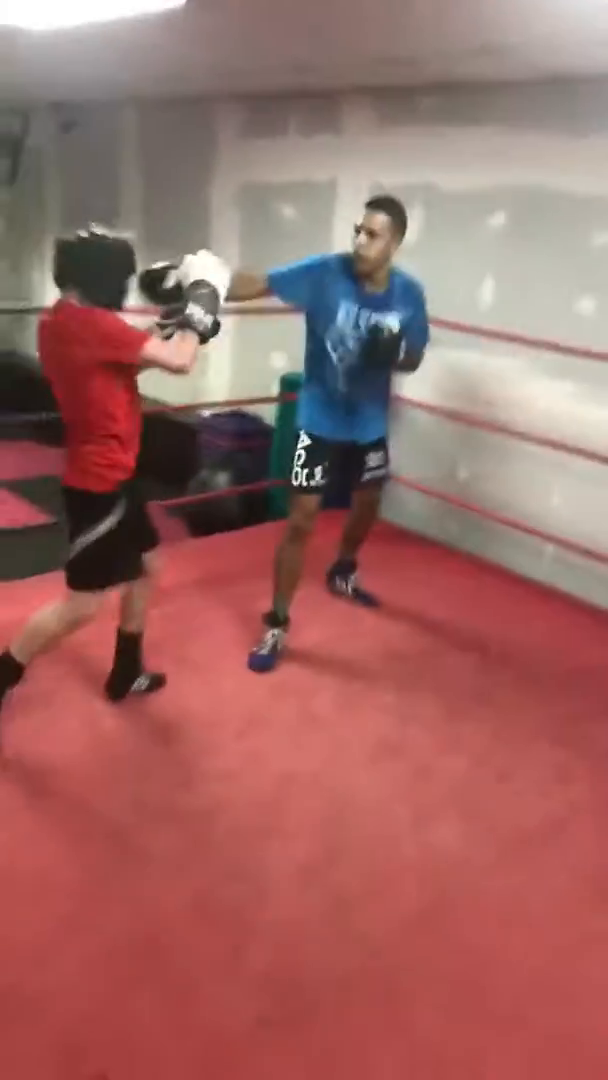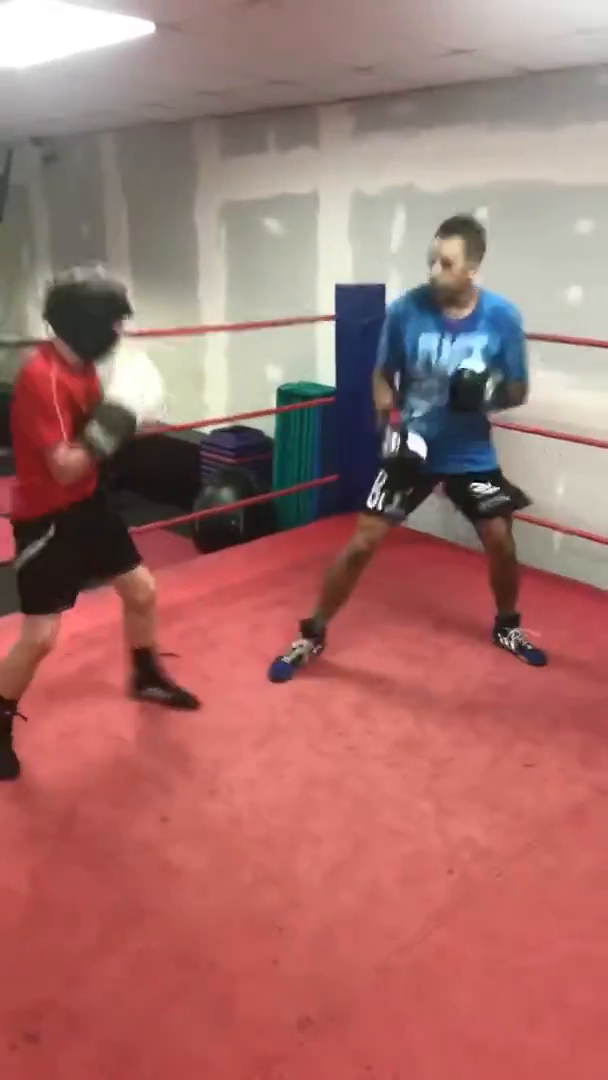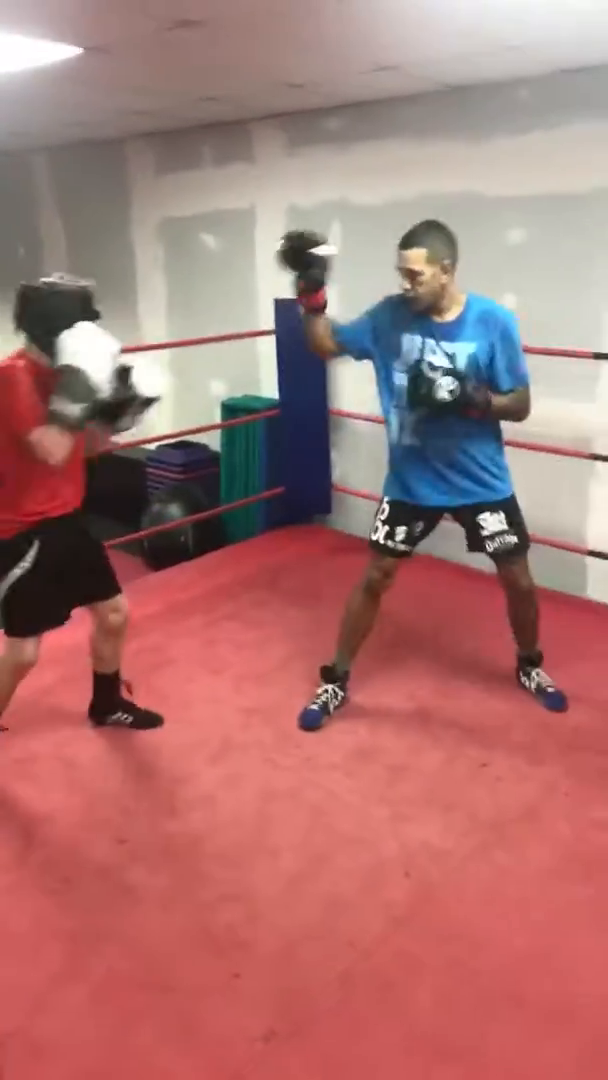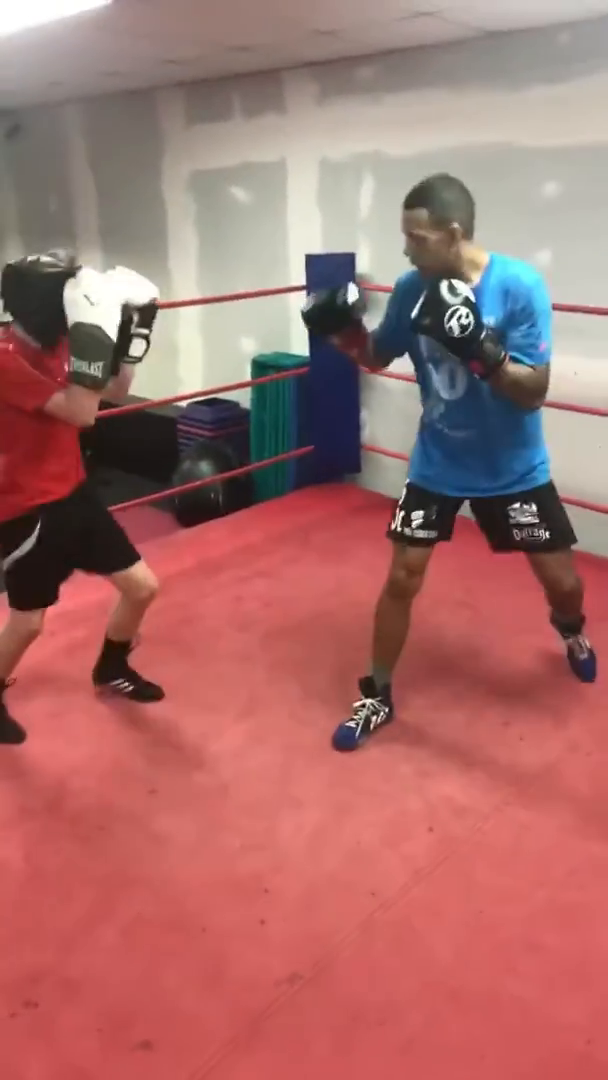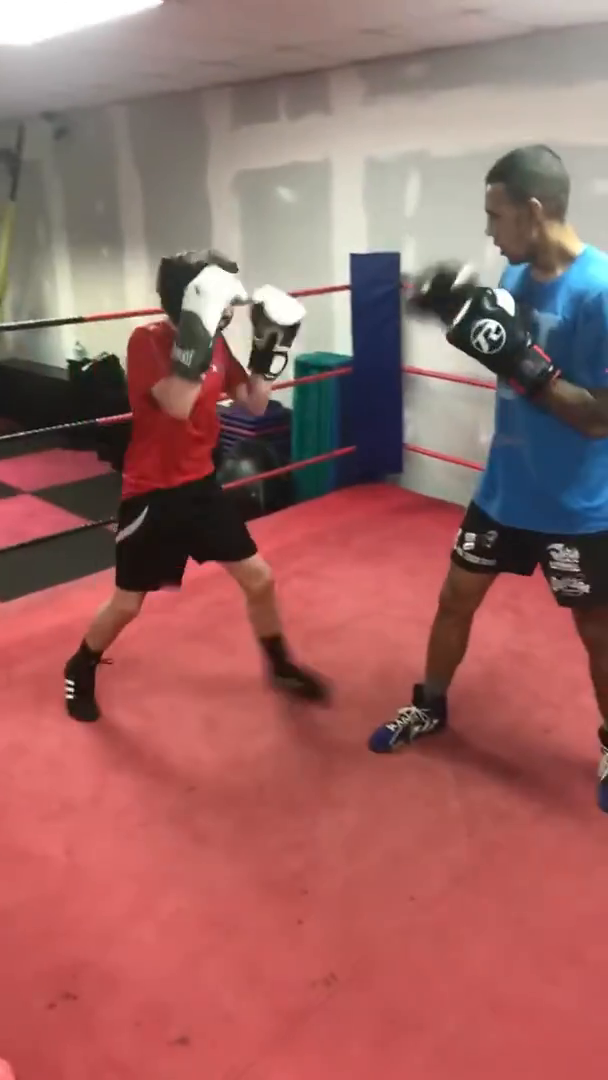
dt=0.7s
person 1, frame 1
left shoulder: (409, 294)
right shoulder: (323, 272)
left elbow: (415, 357)
right elbow: (258, 286)
left wrist: (399, 353)
left hip: (370, 421)
right hip: (321, 419)
left knee: (367, 505)
right knee: (302, 521)
left ankle: (342, 573)
right ankle: (277, 624)
person 1, frame 2
left shoulder: (502, 317)
right shoulder: (406, 310)
left elbow: (518, 391)
right elbow: (383, 376)
left wrist: (493, 393)
right wrist: (392, 424)
left hip: (470, 453)
right hip: (411, 448)
left knee: (501, 544)
right knee: (361, 546)
left ankle: (507, 627)
right ankle: (310, 636)
person 1, frame 3
left shoulder: (493, 323)
right shoulder: (392, 314)
left elbow: (517, 406)
right elbow: (327, 345)
left wrist: (465, 396)
right wrist: (309, 291)
left hip: (482, 481)
right hip: (411, 482)
left knee: (520, 583)
right knee: (375, 580)
left ankle: (530, 665)
right ankle: (334, 682)
person 1, frame 4
left shoulder: (520, 286)
right shoulder: (412, 289)
left elbow: (532, 393)
right elbow: (378, 355)
left wrist: (478, 347)
right wrist: (344, 328)
left hip: (514, 465)
right hip: (437, 462)
left knee: (560, 578)
right knee: (402, 579)
left ankle: (570, 630)
right ankle: (375, 698)
person 1, frame 5
right shoulder: (518, 276)
left wrist: (523, 362)
right wrist: (457, 311)
right hip: (504, 489)
right knee: (456, 598)
right ankle: (428, 707)
person 2, frame 1
left shoulder: (56, 321)
right shoulder: (91, 325)
right elbow: (177, 359)
left wrist: (167, 323)
right wrist: (201, 300)
left hip: (107, 477)
right hip: (101, 484)
left knee: (142, 570)
right knee: (81, 603)
left ankle: (127, 673)
person 2, frame 2
left shoulder: (79, 363)
right elbow: (64, 468)
left wrist: (120, 409)
right wrist: (114, 420)
left hip: (87, 501)
right hip: (45, 519)
left knee: (141, 589)
left ankle: (147, 677)
person 2, frame 3
left shoulder: (52, 368)
left elbow: (90, 439)
right elbow: (54, 452)
left wrist: (124, 400)
right wrist: (78, 379)
left hip: (68, 520)
left knee: (115, 615)
left ankle: (107, 703)
person 2, frame 4
left shoulder: (55, 342)
left elbow: (115, 394)
right elbow: (81, 413)
left wrist: (132, 328)
right wrist: (92, 334)
left hip: (75, 494)
left knee: (141, 585)
left ankle: (111, 667)
person 2, frame 5
left shoulder: (215, 345)
right shoulder: (147, 341)
left elbow: (256, 404)
right elbow: (177, 404)
left wrist: (273, 343)
right wrist: (197, 331)
left hip: (201, 487)
right hip: (152, 494)
left knee: (259, 578)
right knee: (126, 605)
left ankle: (282, 666)
right ankle: (80, 673)
